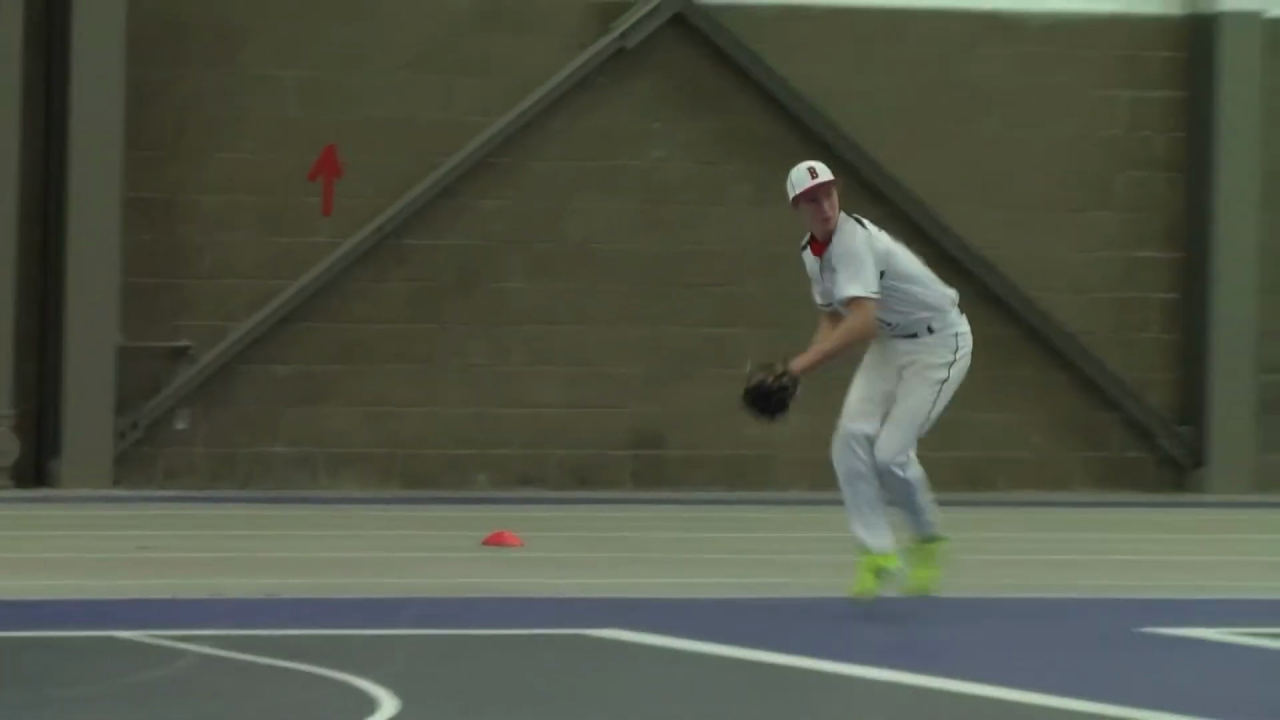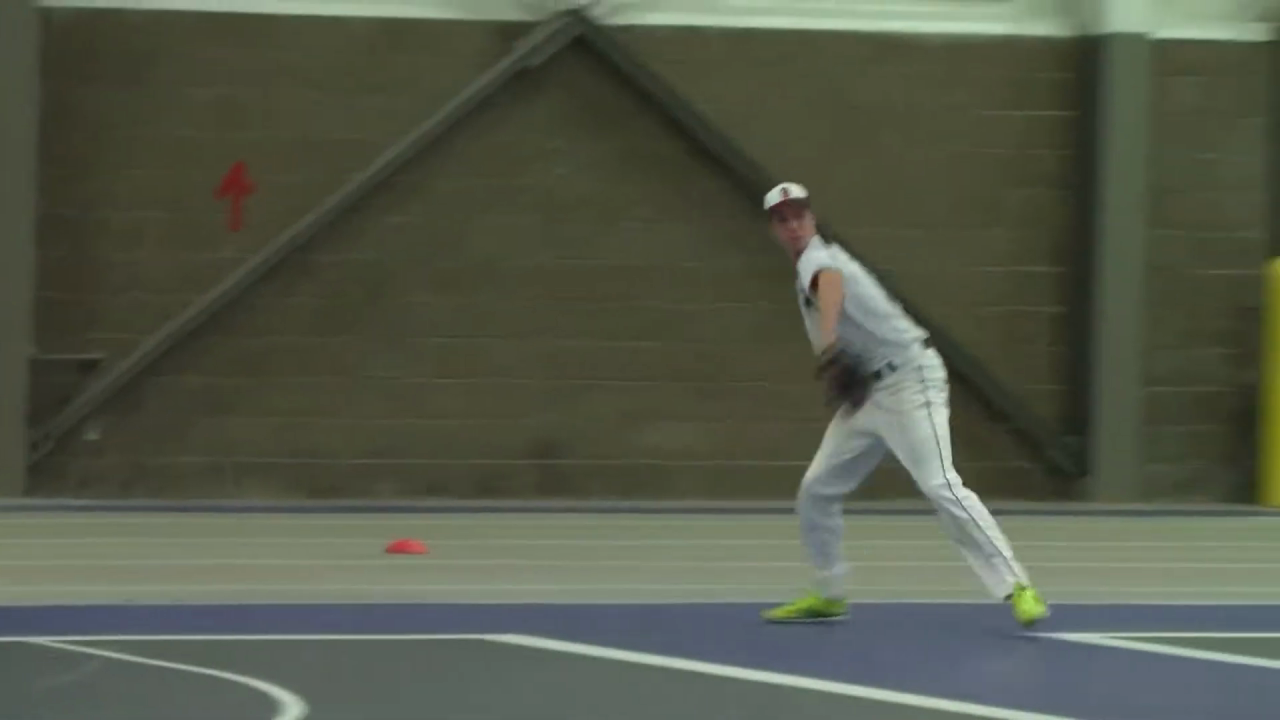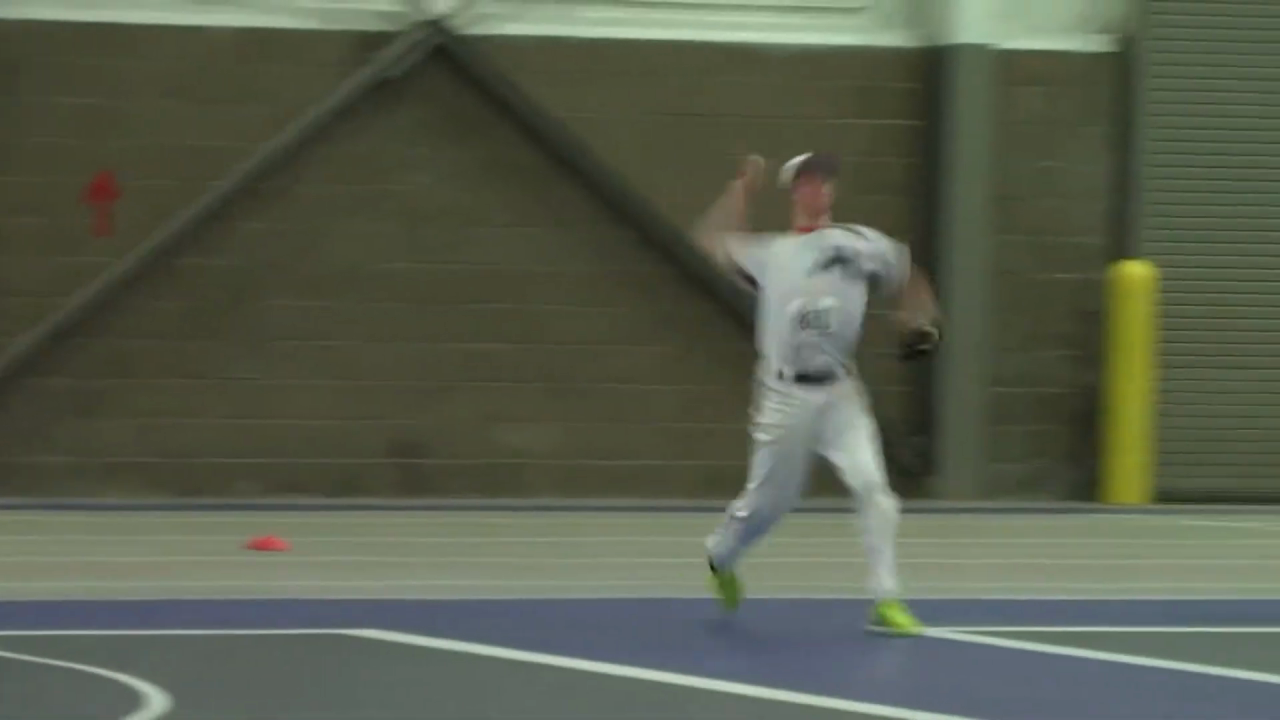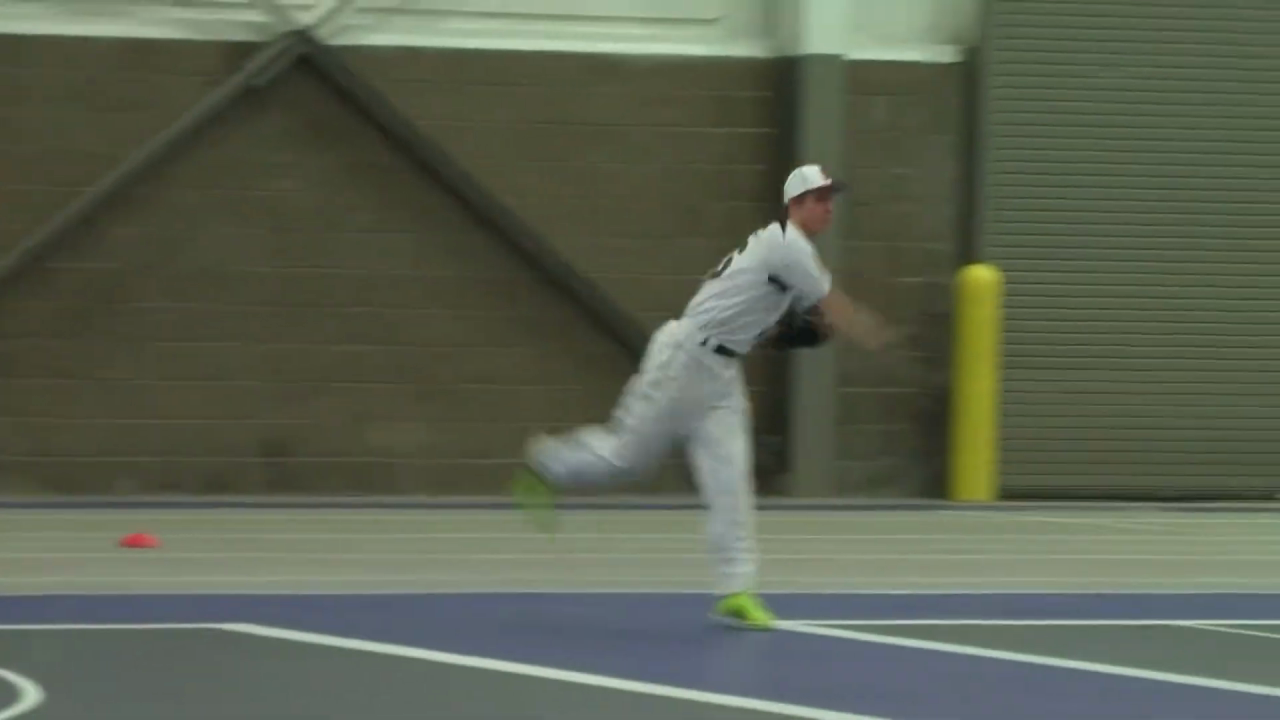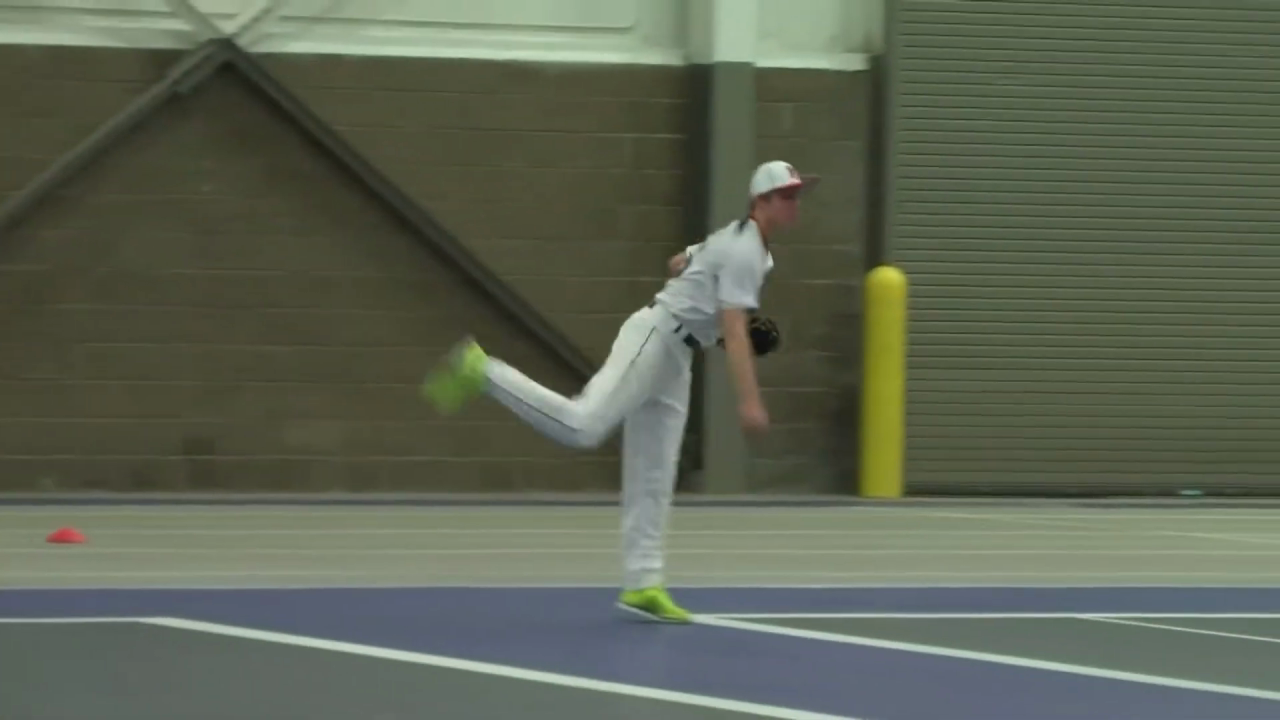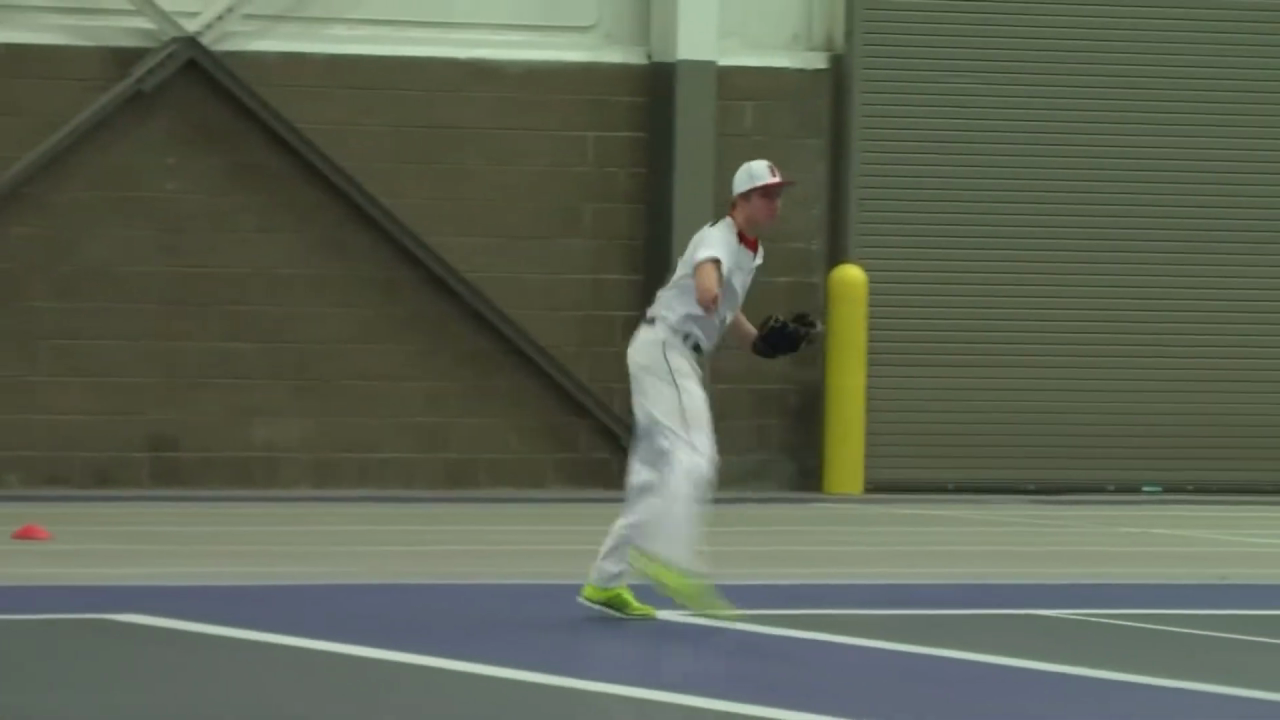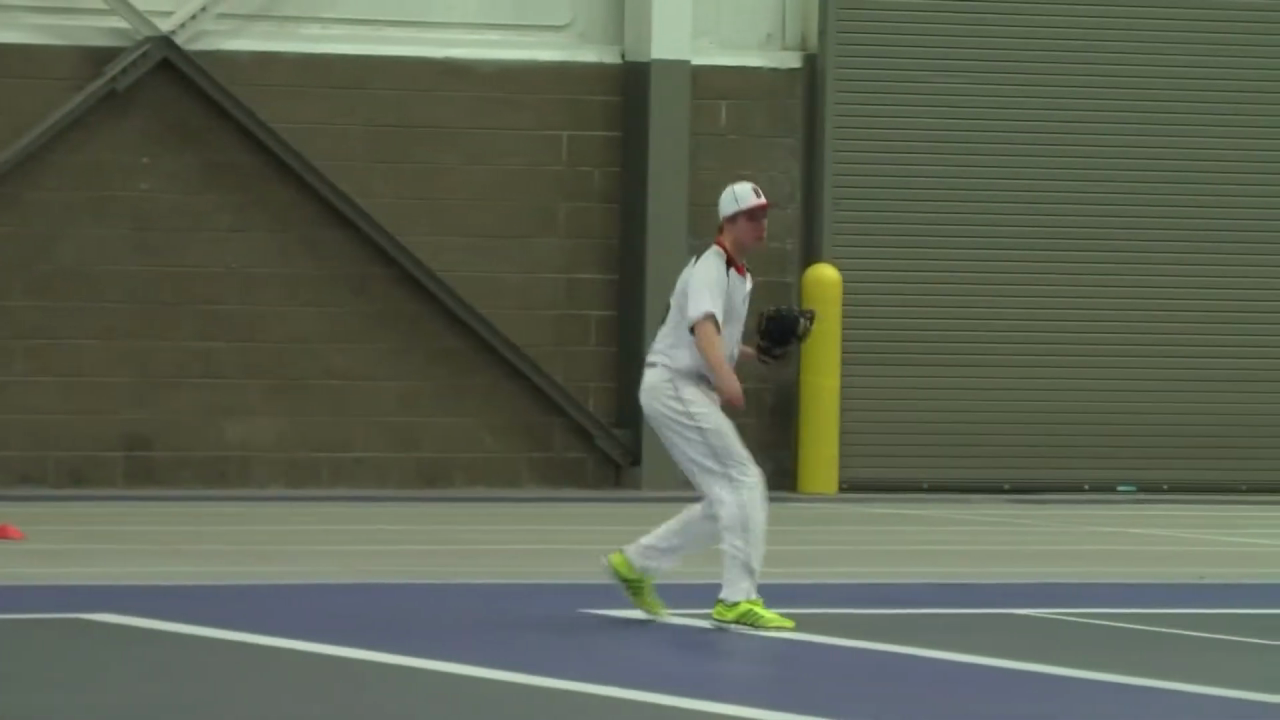
dt=0.2s
person 1, frame 1
left shoulder: (851, 244)
right shoulder: (810, 251)
left elbow: (863, 321)
right elbow: (833, 320)
left wrist: (803, 363)
right wrist: (806, 364)
left hip: (940, 340)
right hip: (892, 344)
left knee: (890, 454)
right knee: (851, 443)
left ankle: (927, 538)
right ankle: (879, 558)
person 1, frame 2
left shoulder: (815, 261)
right shoulder: (811, 267)
left elbow: (832, 286)
left wrist: (827, 343)
left hip: (912, 384)
right hip: (871, 390)
left knee: (940, 488)
right knee: (815, 492)
left ankle: (1016, 588)
right ankle: (825, 594)
person 1, frame 3
left shoulder: (855, 243)
right shoulder: (766, 251)
left elbow: (911, 280)
right elbow: (710, 241)
left wrist: (919, 320)
right wrist: (742, 187)
left hip: (838, 392)
right hip: (785, 395)
left knee: (871, 488)
right knee: (766, 504)
left ankle: (884, 601)
right ankle: (722, 555)
person 1, frame 4
left shoulder: (769, 246)
right shoulder: (787, 242)
left elbow: (720, 287)
right elbow: (834, 313)
left wrist: (774, 312)
right wrist: (875, 333)
left hip: (717, 364)
right hip: (685, 355)
left knee: (730, 482)
right knee: (629, 453)
left ankle: (737, 593)
right ankle: (549, 463)
person 1, frame 5
left shoulder: (738, 240)
right shoulder: (746, 251)
left elbow: (679, 264)
right elbow: (735, 330)
left wrist: (714, 322)
right wrist: (750, 401)
left hip: (676, 358)
right hip: (652, 341)
left knee: (656, 477)
right knee: (582, 423)
left ankle: (643, 585)
right ankle: (480, 369)
person 1, frame 6
left shoulder: (750, 251)
right shoulder: (717, 237)
right elbow: (704, 267)
left wrist: (757, 339)
right wrist: (707, 288)
left hip: (675, 361)
right hip: (663, 351)
left knee: (656, 481)
right knee: (693, 460)
left ankle: (606, 582)
person 1, frame 7
left shoulder: (739, 276)
right shoulder: (709, 274)
right elbow: (705, 335)
left wrist: (756, 351)
right wrist: (726, 380)
left hip: (690, 393)
right hip: (674, 390)
left knee: (725, 498)
right knee: (744, 486)
left ankle: (635, 561)
right ankle: (738, 601)
